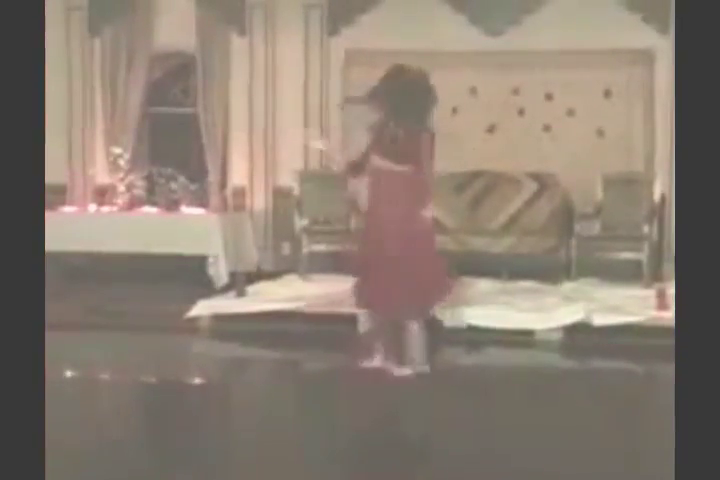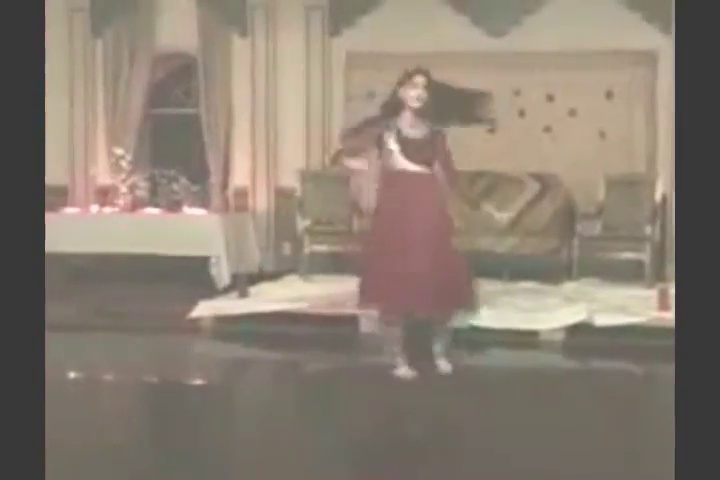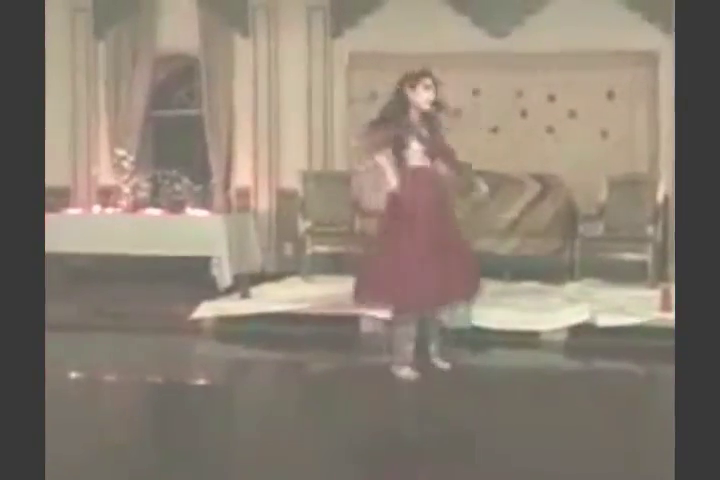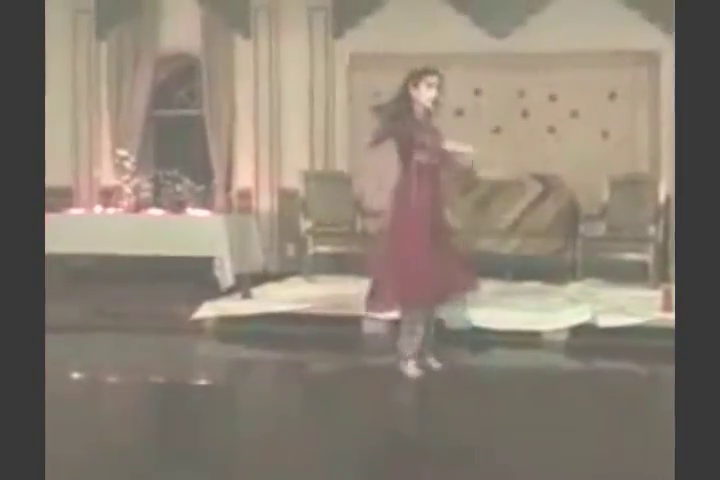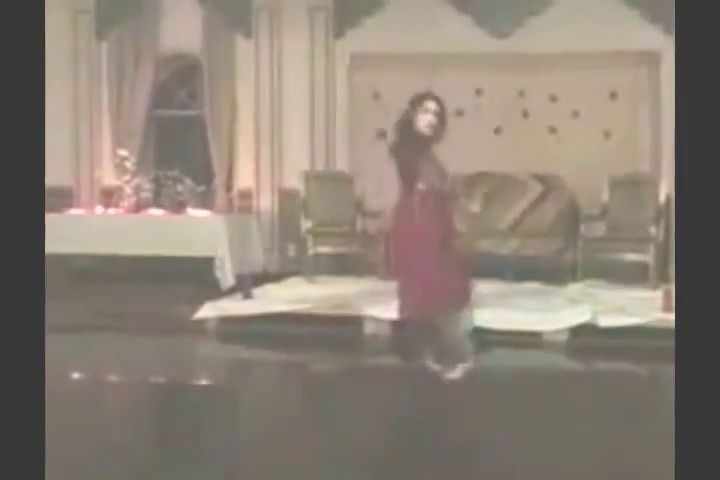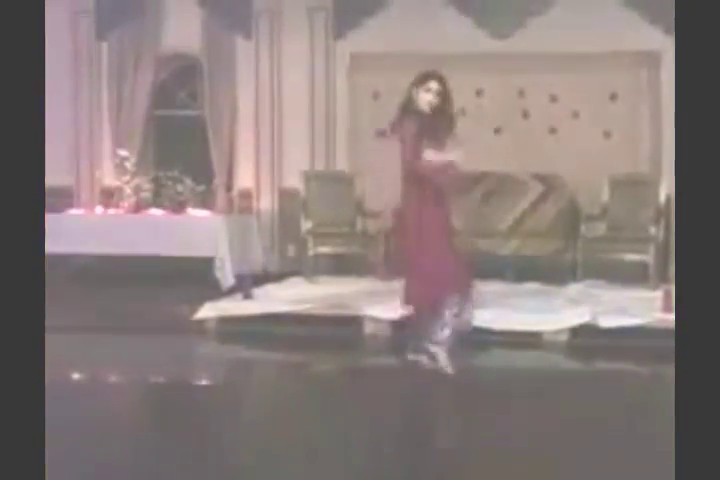
dt=0.2s
person 1, frame 1
left shoulder: (419, 131)
right shoulder: (384, 128)
left elbow: (424, 174)
right elbow: (359, 168)
left wrist: (422, 207)
left hip: (406, 212)
right hip: (380, 211)
left knee: (405, 284)
right knee: (377, 283)
left ankle: (414, 358)
right ankle: (379, 351)
person 1, frame 2
left shoulder: (434, 133)
right shoulder: (382, 127)
left elbow: (449, 174)
right elbow: (342, 152)
right wrist: (367, 167)
left hip: (428, 212)
right hip: (393, 213)
left knee: (437, 282)
right knee: (393, 288)
left ankle: (440, 352)
right ankle: (398, 359)
person 1, frame 3
left shoulder: (430, 129)
right shoulder: (396, 127)
left elbow: (450, 161)
right elbow: (372, 145)
right wrist: (389, 177)
left hip: (435, 210)
right hip: (408, 212)
left knee: (437, 280)
right knee: (409, 284)
left ankle: (434, 349)
right ankle: (401, 360)
person 1, frame 4
left shoulder: (424, 125)
right shoulder: (409, 123)
left elbow: (439, 156)
right elbow: (435, 152)
left hip: (427, 206)
right hip: (412, 206)
left knee: (432, 279)
right knee: (417, 279)
left ankle: (424, 351)
right ankle: (408, 355)
person 1, frame 5
left shoulder: (418, 148)
right shoulder: (413, 148)
right elbow: (440, 186)
left hip: (429, 225)
right hip: (416, 226)
left knee: (441, 289)
right knee: (435, 290)
left ankle: (432, 353)
person 1, frame 6
left shoulder: (433, 127)
right shoulder: (410, 123)
left elbow: (446, 166)
right elbow: (411, 163)
right wrist: (444, 159)
left hip: (432, 208)
right hip: (420, 209)
left knee: (434, 277)
right knee: (442, 275)
left ankle: (419, 346)
right ankle: (437, 341)
